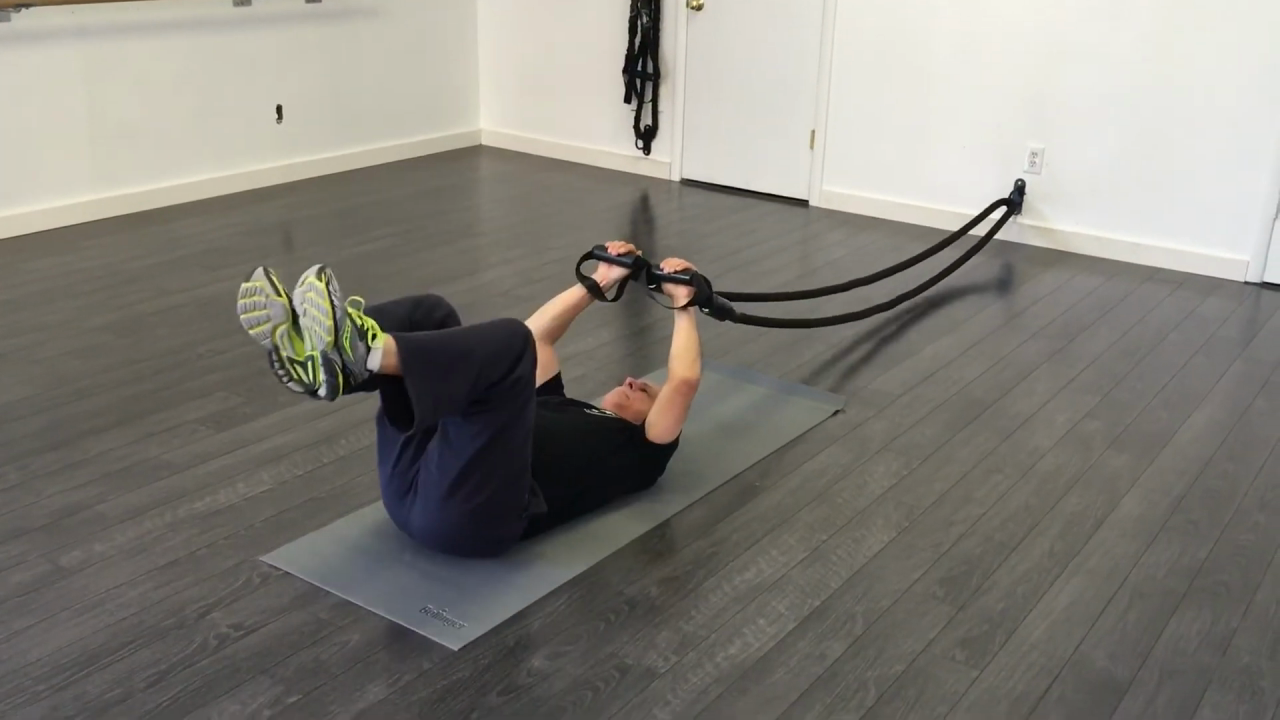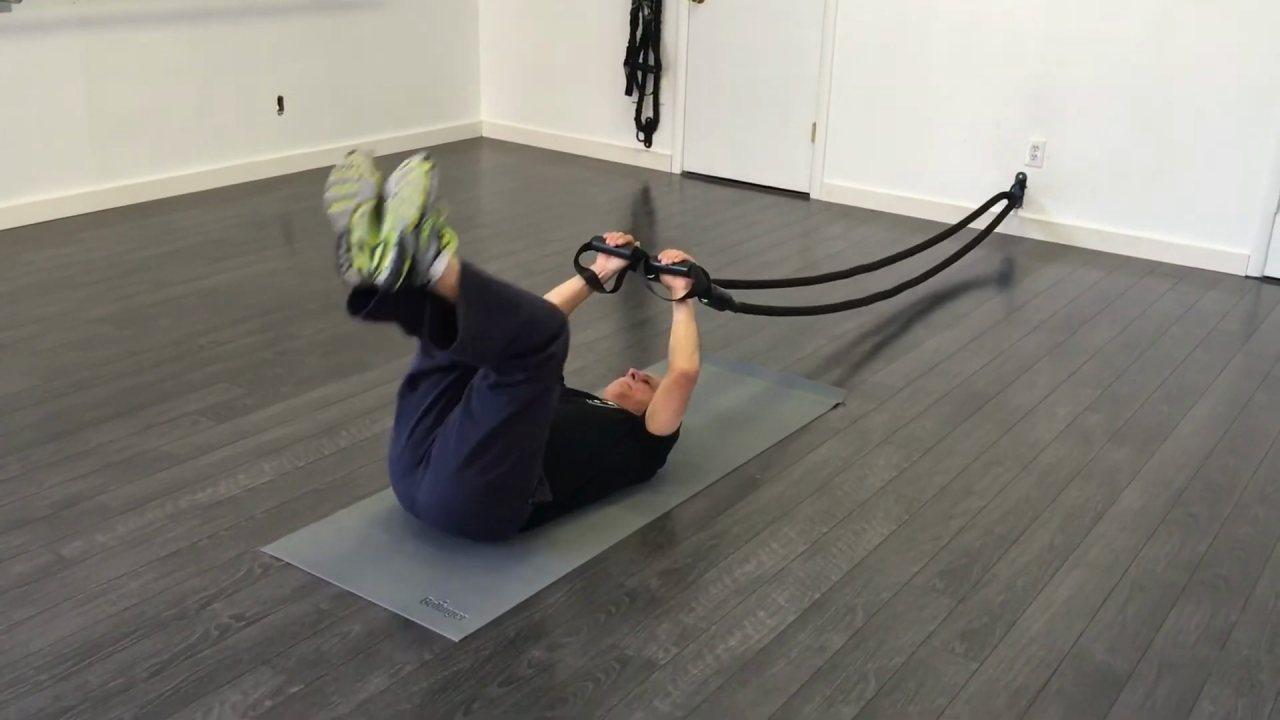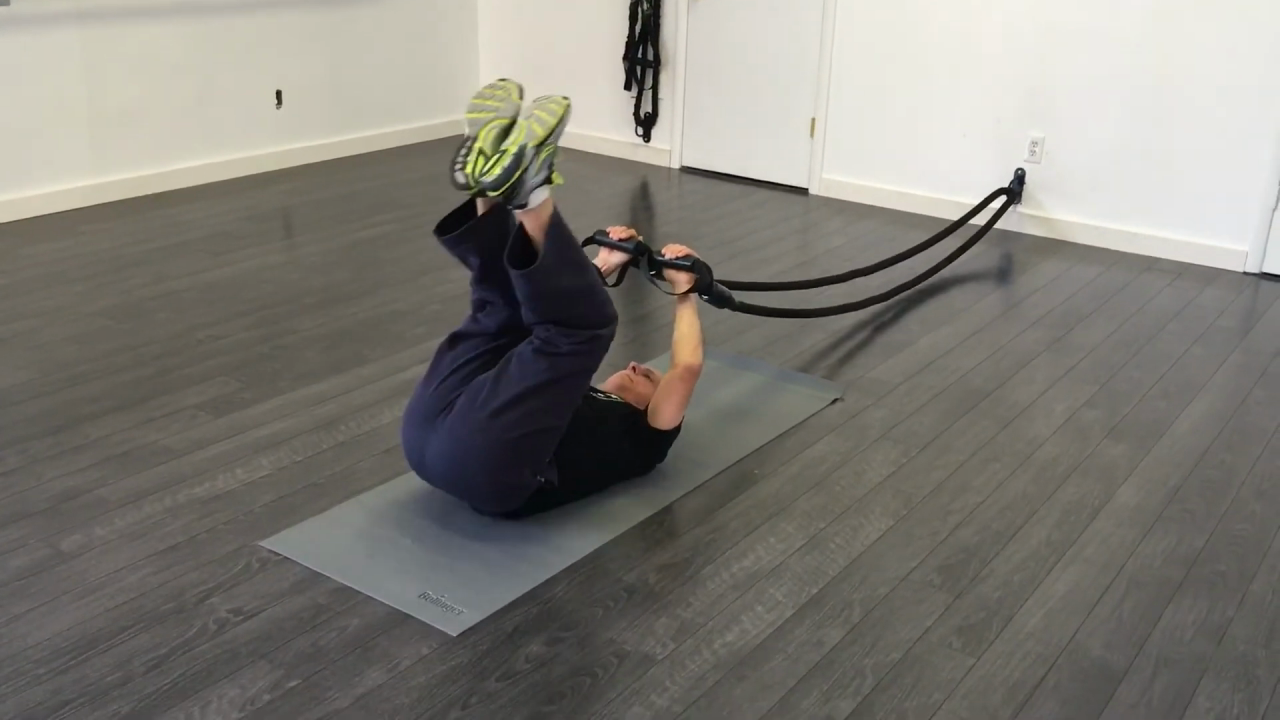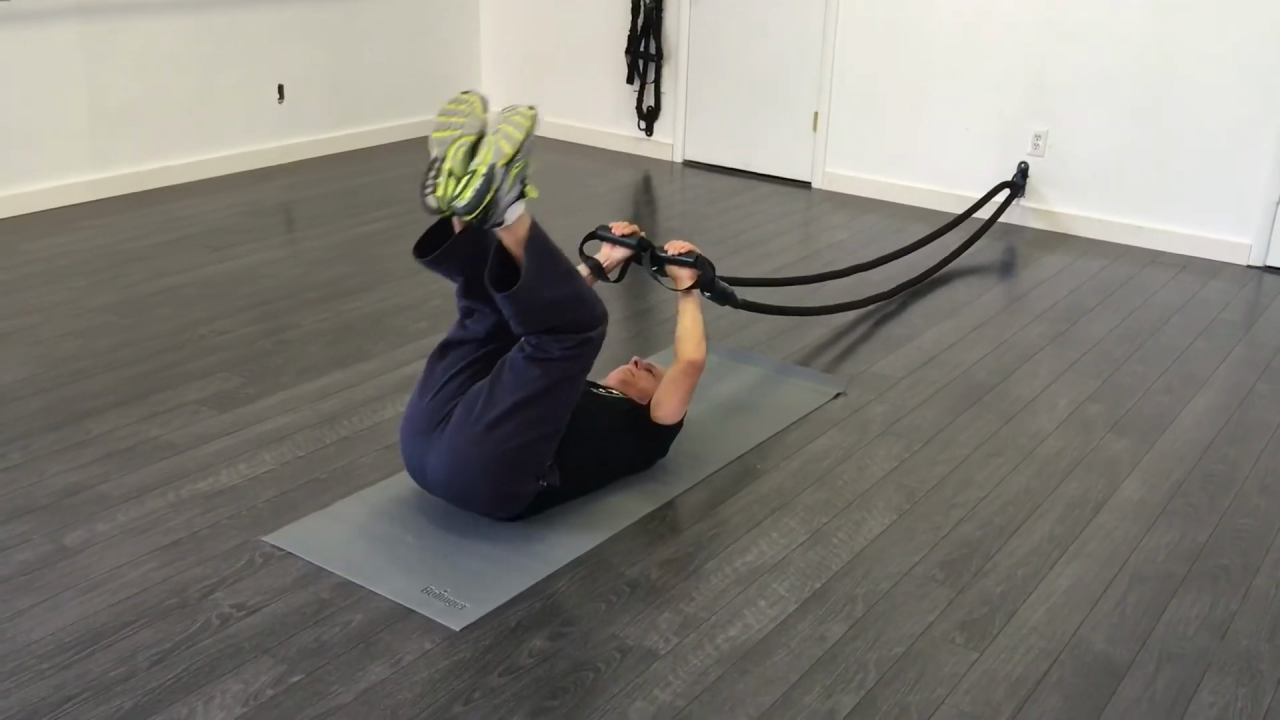
dt=0.4s
person 1, frame 1
left shoulder: (639, 454)
right shoulder: (562, 408)
left elbow: (684, 382)
right elbow: (536, 332)
left wrist: (682, 305)
right wrist: (596, 284)
left hip: (473, 514)
right hip: (411, 490)
left knee: (505, 346)
right knee: (426, 316)
left ankle: (358, 354)
right ankle: (321, 353)
person 1, frame 2
left shoulder: (640, 445)
right shoulder: (568, 404)
left elbow: (684, 372)
right elbow: (519, 322)
left wrist: (681, 300)
right wrist: (599, 273)
left hip: (476, 496)
right hip: (419, 468)
left knee: (539, 330)
left ankle: (425, 258)
right ankle: (391, 265)
person 1, frame 3
left shoulder: (640, 435)
right shoulder: (578, 398)
left elbow: (687, 367)
right elbow: (553, 300)
left wrist: (683, 293)
right wrist: (599, 269)
left hip: (489, 463)
right hip: (430, 435)
left knee: (585, 318)
right knee: (510, 301)
left ankle: (527, 192)
right ankle: (494, 191)
person 1, frame 4
left shoulder: (644, 431)
right shoulder: (579, 391)
left elbow: (690, 362)
right elbow: (551, 293)
left wrist: (686, 288)
right wrist: (599, 264)
left hip: (488, 471)
right hip: (429, 438)
left knee: (577, 316)
right knee: (501, 297)
left ankle: (504, 206)
right ankle: (468, 209)
